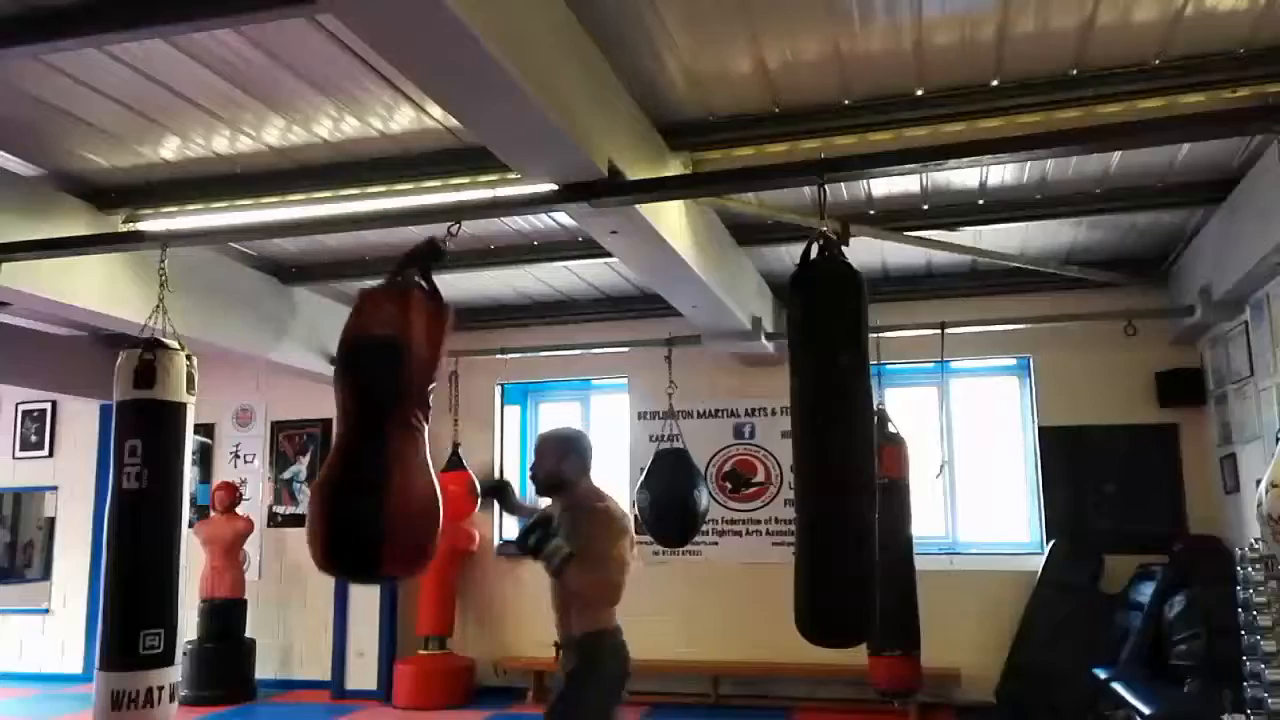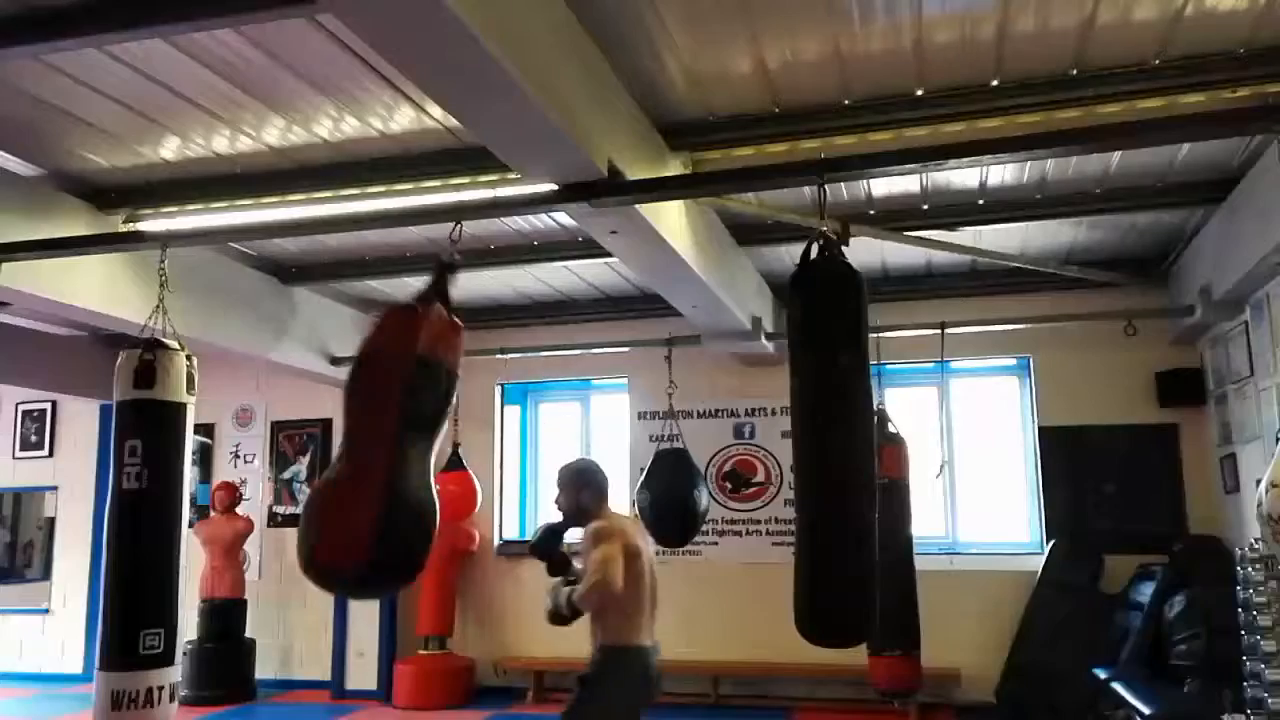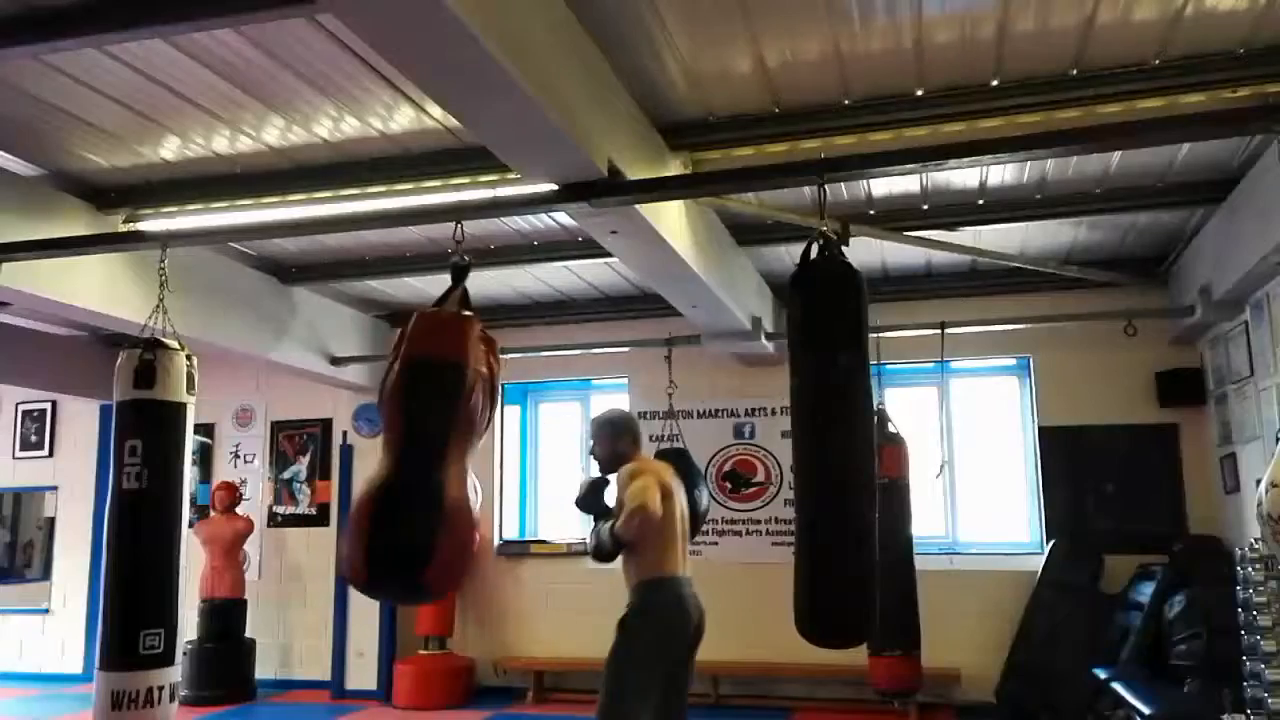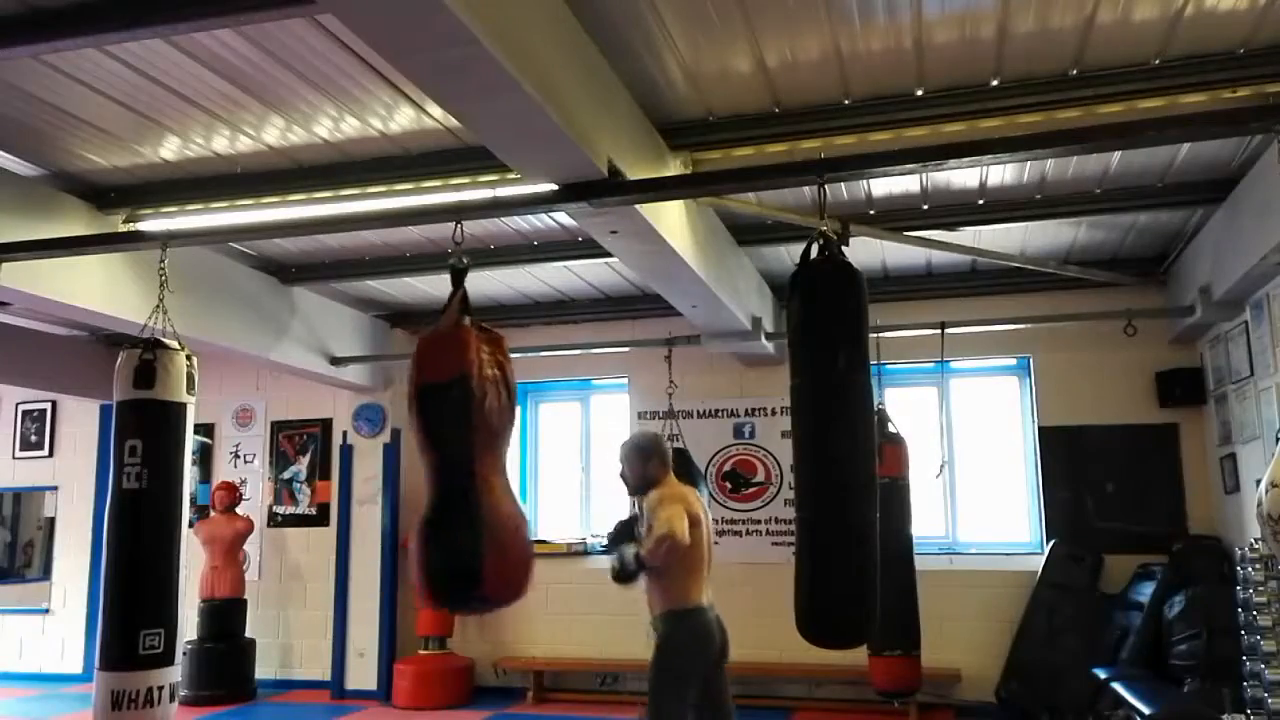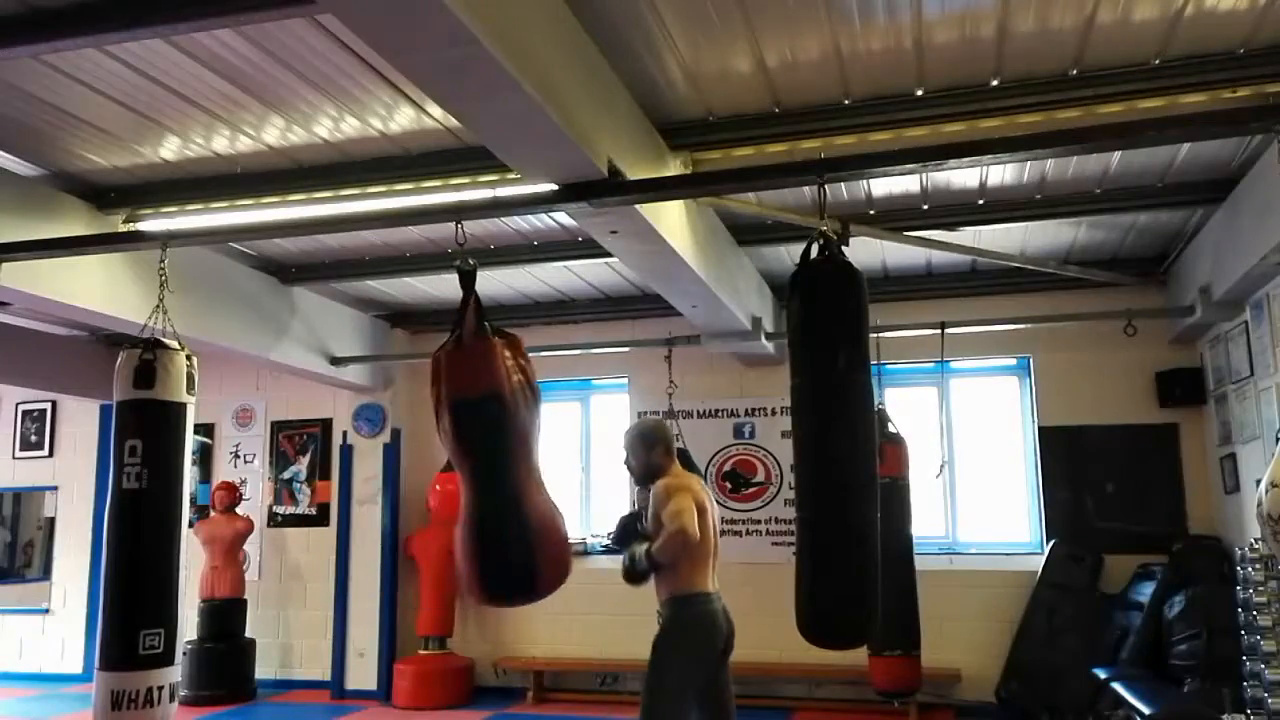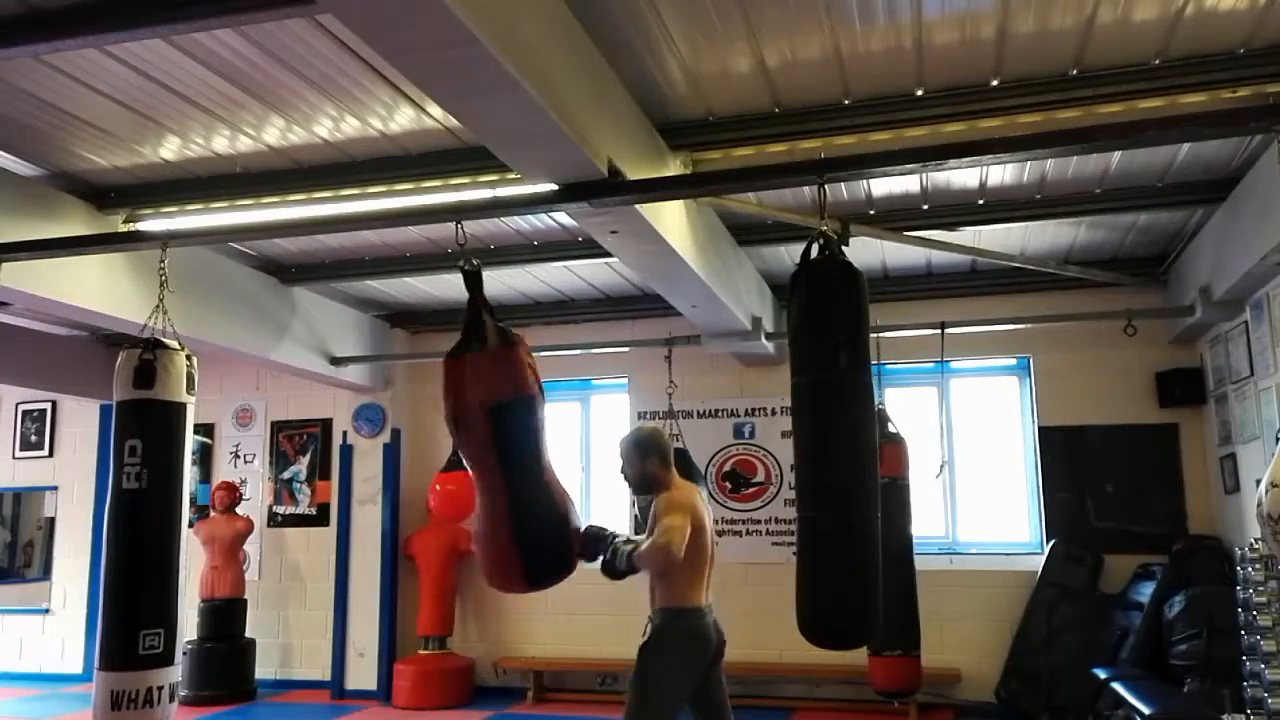
dt=0.2s
person 1, frame 1
left shoulder: (604, 515)
right shoulder: (564, 503)
left elbow: (607, 591)
right elbow: (539, 516)
left wrist: (552, 551)
right wrist: (510, 501)
left hip: (596, 654)
right hip: (583, 651)
person 1, frame 2
left shoulder: (601, 531)
right shoulder: (630, 528)
left elbow: (601, 590)
left wrist: (566, 595)
left hip: (619, 668)
right hip: (639, 661)
person 1, frame 3
left shoulder: (634, 471)
right shoulder: (663, 473)
left elbow: (644, 511)
left wrist: (607, 533)
right wrist: (609, 518)
left hip: (657, 604)
right hip: (683, 602)
person 1, frame 4
left shoulder: (661, 498)
right shoulder: (688, 497)
left elbow: (672, 540)
left wrist: (632, 558)
right wrist: (643, 554)
left hip: (683, 630)
right hip: (706, 625)
person 1, frame 5
left shoulder: (668, 487)
right shoulder: (693, 485)
left elbow: (684, 533)
left wrist: (643, 556)
right wrist: (651, 537)
left hip: (688, 618)
right hip: (712, 614)
person 1, frame 6
left shoulder: (673, 501)
right shoulder: (690, 495)
left elbow: (666, 552)
left wrist: (626, 555)
right wrist: (611, 539)
left hip: (678, 629)
right hip: (703, 625)
